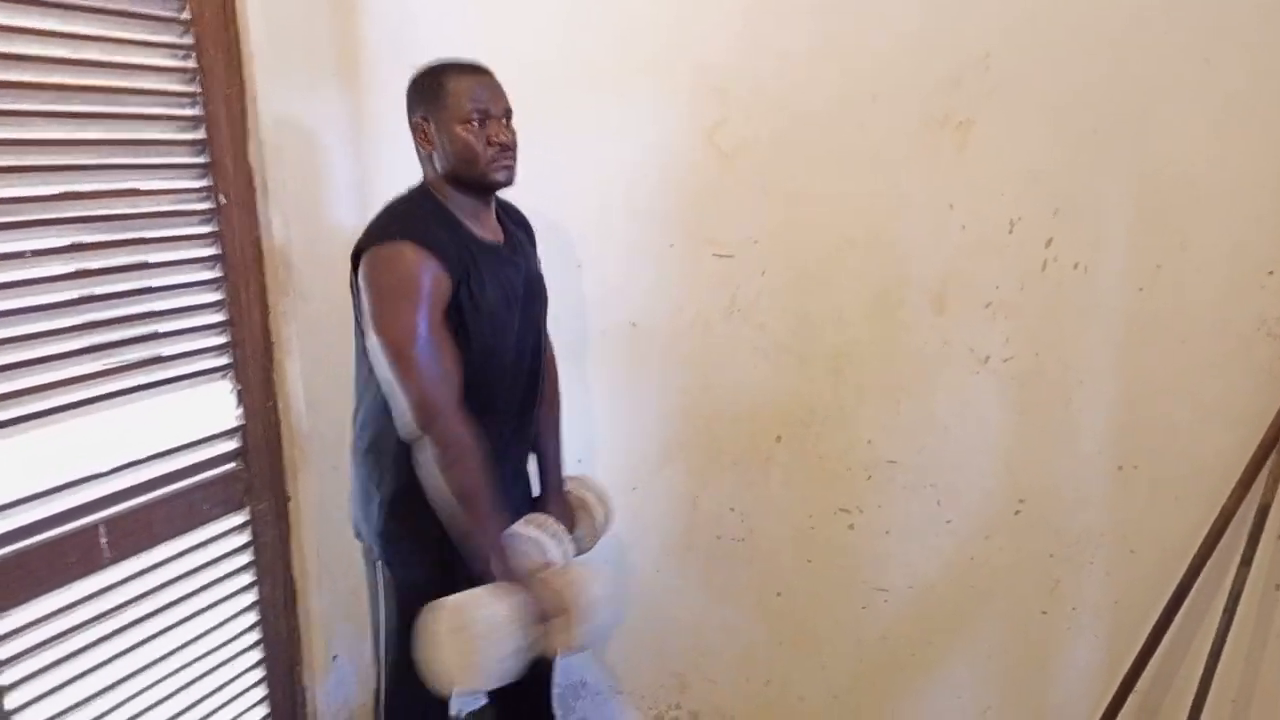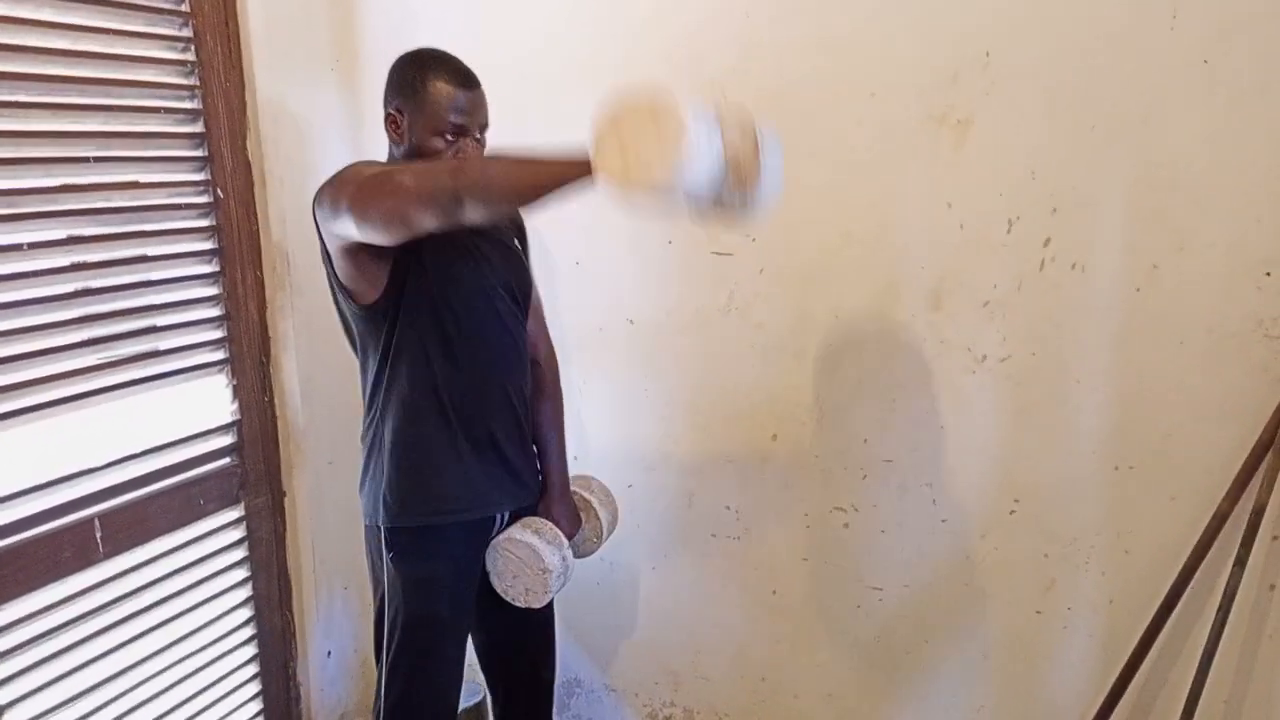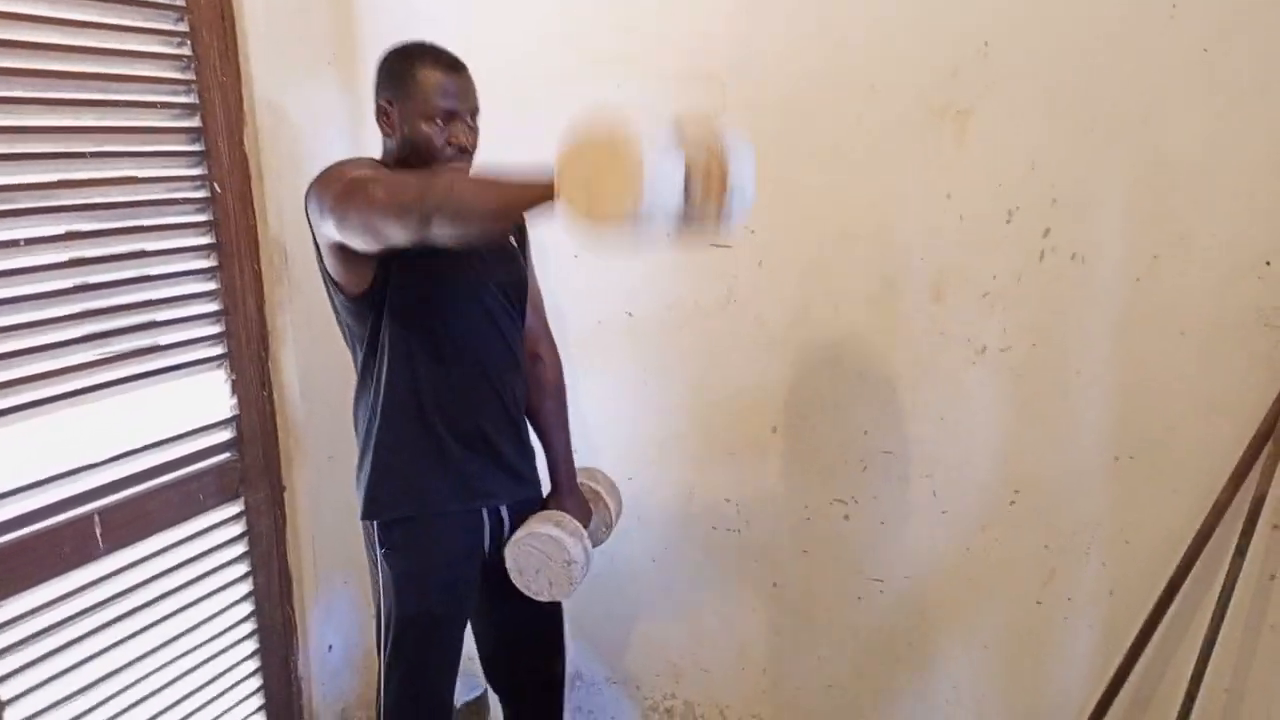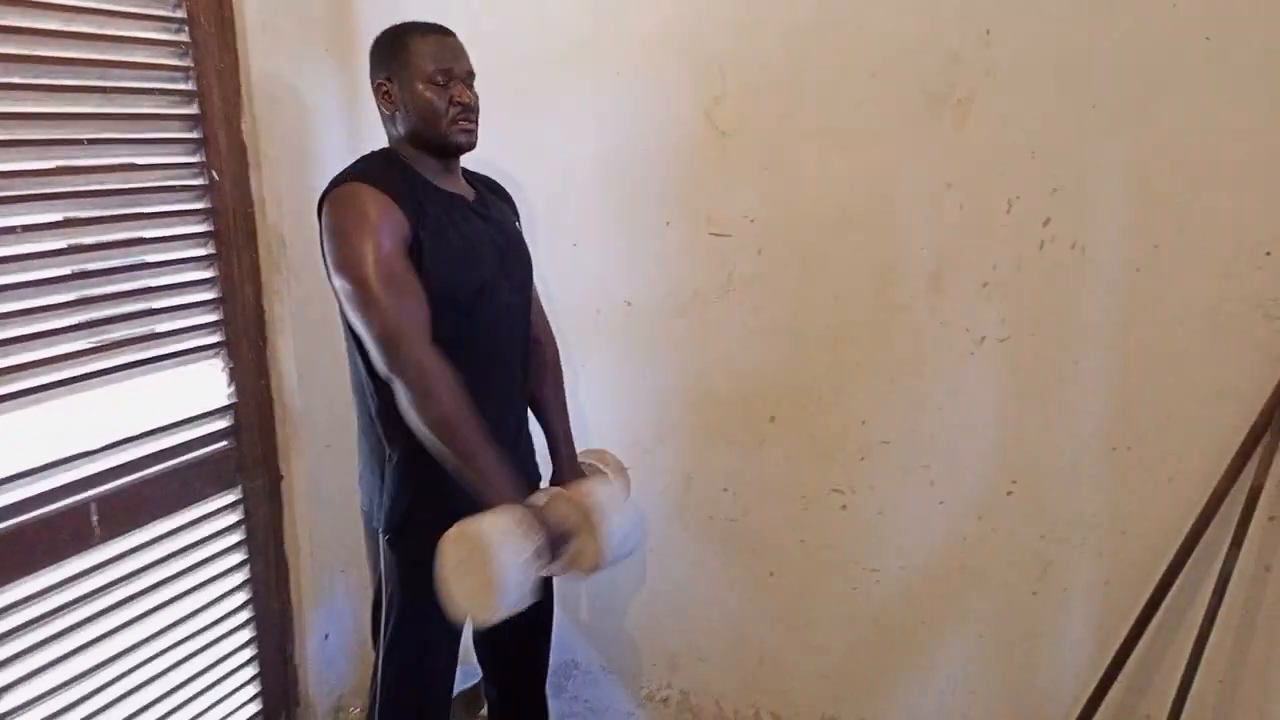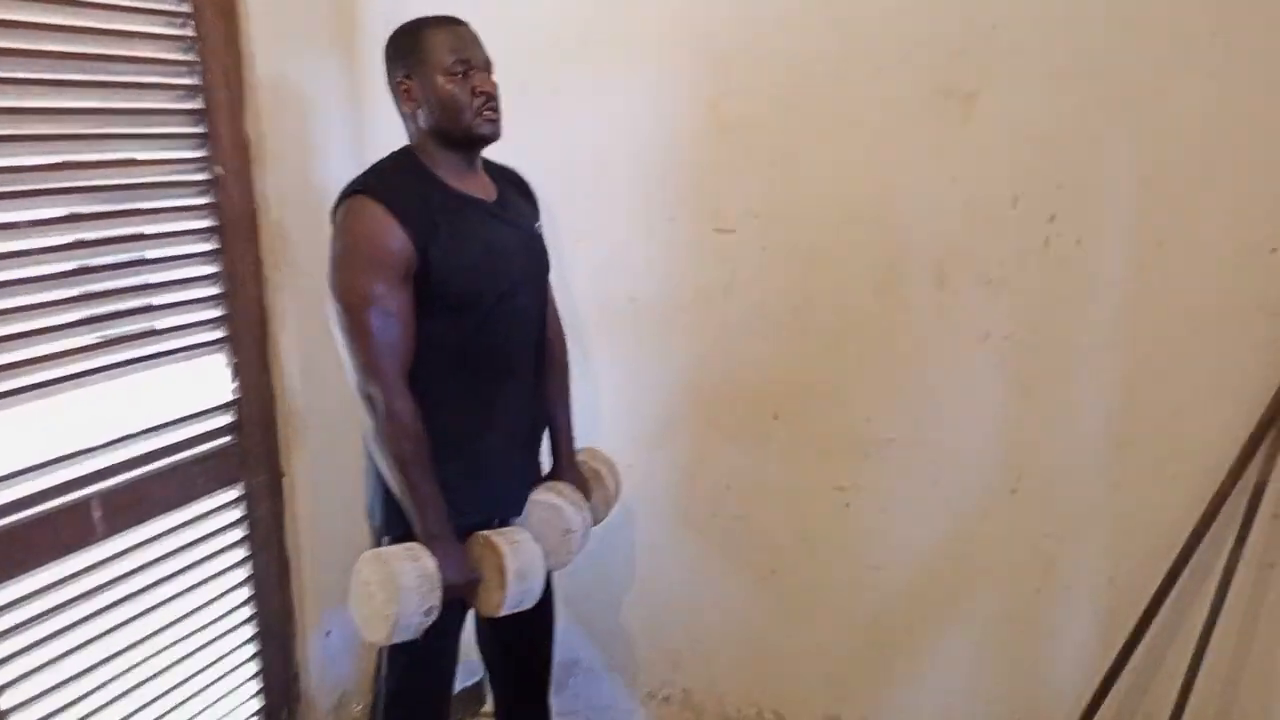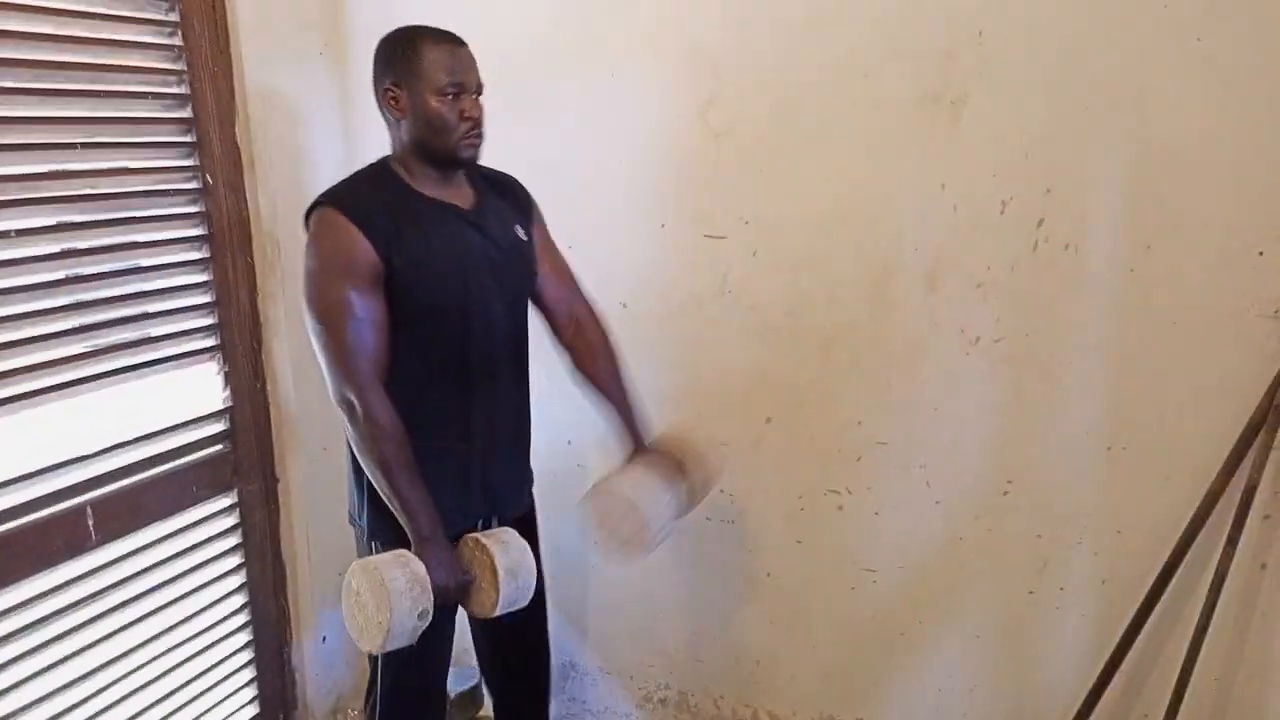
dt=0.4s
person 1, frame 1
left shoulder: (513, 226)
right shoulder: (402, 255)
right elbow: (437, 427)
left wrist: (550, 493)
right wrist: (505, 576)
left hip: (501, 499)
right hip: (416, 516)
person 1, frame 2
left shoulder: (500, 216)
right shoulder: (353, 206)
left elbow: (536, 354)
right elbow: (455, 191)
left wrist: (556, 487)
right wrist: (602, 162)
left hip: (511, 493)
right hip: (422, 505)
person 1, frame 3
left shoulder: (497, 213)
right shoulder: (346, 196)
left elbow: (536, 351)
right elbow: (434, 210)
left wrist: (565, 483)
left hip: (511, 489)
right hip: (418, 501)
person 1, frame 4
left shoulder: (493, 197)
right shoulder: (364, 201)
right elbow: (411, 363)
left wrist: (564, 459)
right wrist: (506, 502)
left hip: (507, 477)
right hip: (424, 494)
left knee: (522, 655)
person 1, frame 5
left shoulder: (514, 192)
right shoulder: (378, 215)
right elbow: (384, 394)
left wrist: (565, 457)
right wrist: (436, 536)
left hip: (516, 484)
right hip: (426, 497)
left knee: (526, 651)
person 1, frame 6
left shoulder: (509, 199)
right shoulder: (348, 224)
left elbow: (573, 317)
right elbow: (361, 398)
left wrist: (638, 435)
right wrist: (427, 537)
left hip: (505, 489)
right hip: (408, 507)
left knee: (522, 659)
